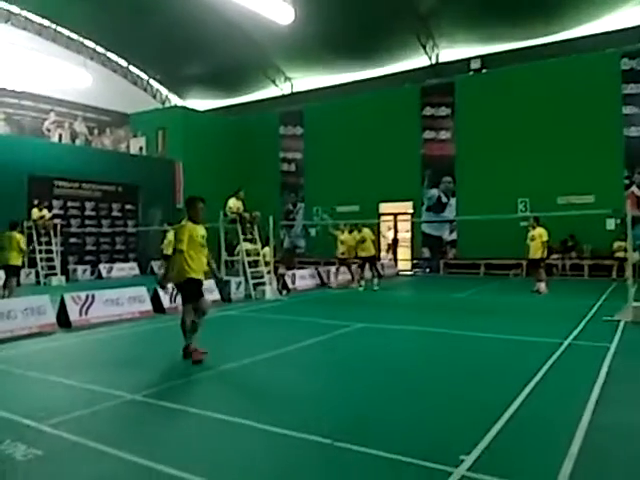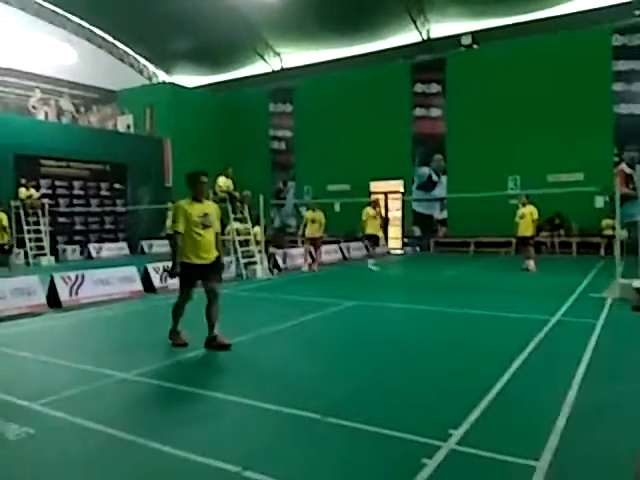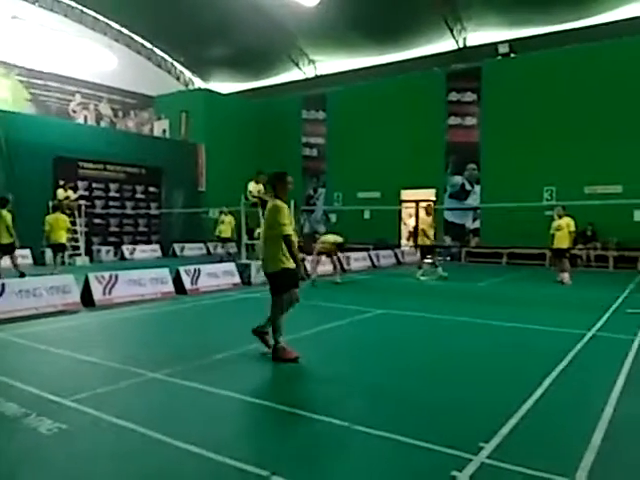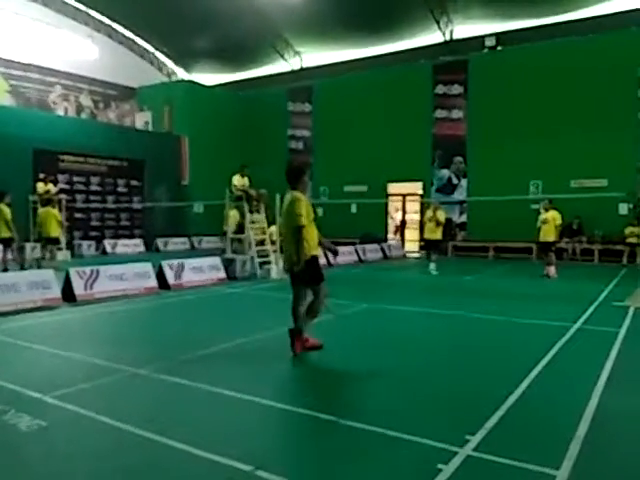
dt=1s
person 1, frame 1
left shoulder: (201, 228)
right shoulder: (185, 227)
left elbow: (204, 253)
right elbow: (177, 252)
left wrist: (213, 271)
right wrist: (168, 275)
left hip: (196, 275)
right hip: (187, 276)
left knee: (189, 311)
right knee: (202, 310)
left ankle: (189, 346)
right ankle: (189, 347)
person 1, frame 2
left shoulder: (213, 207)
right shoulder: (183, 207)
right elbow: (176, 236)
left wrist: (220, 257)
right wrist: (175, 262)
left hip: (211, 259)
right hip: (189, 260)
left knee: (214, 295)
right knee: (184, 297)
left ankle: (212, 336)
right ankle: (175, 330)
person 1, frame 3
left shoulder: (280, 205)
right shoulder: (279, 207)
right elbow: (287, 238)
right wrist: (298, 264)
left hip: (284, 263)
right hip: (279, 264)
left knee: (292, 299)
right knee: (280, 303)
left ankle: (264, 329)
right ankle: (279, 346)
person 1, frame 4
left shoulder: (290, 199)
right shoulder: (299, 200)
right elbow: (300, 231)
left wrist: (326, 244)
right wrist: (300, 259)
left hip: (292, 258)
right hip: (304, 257)
left knee: (300, 297)
right knee: (320, 294)
left ankle: (301, 335)
right ankle: (300, 331)
